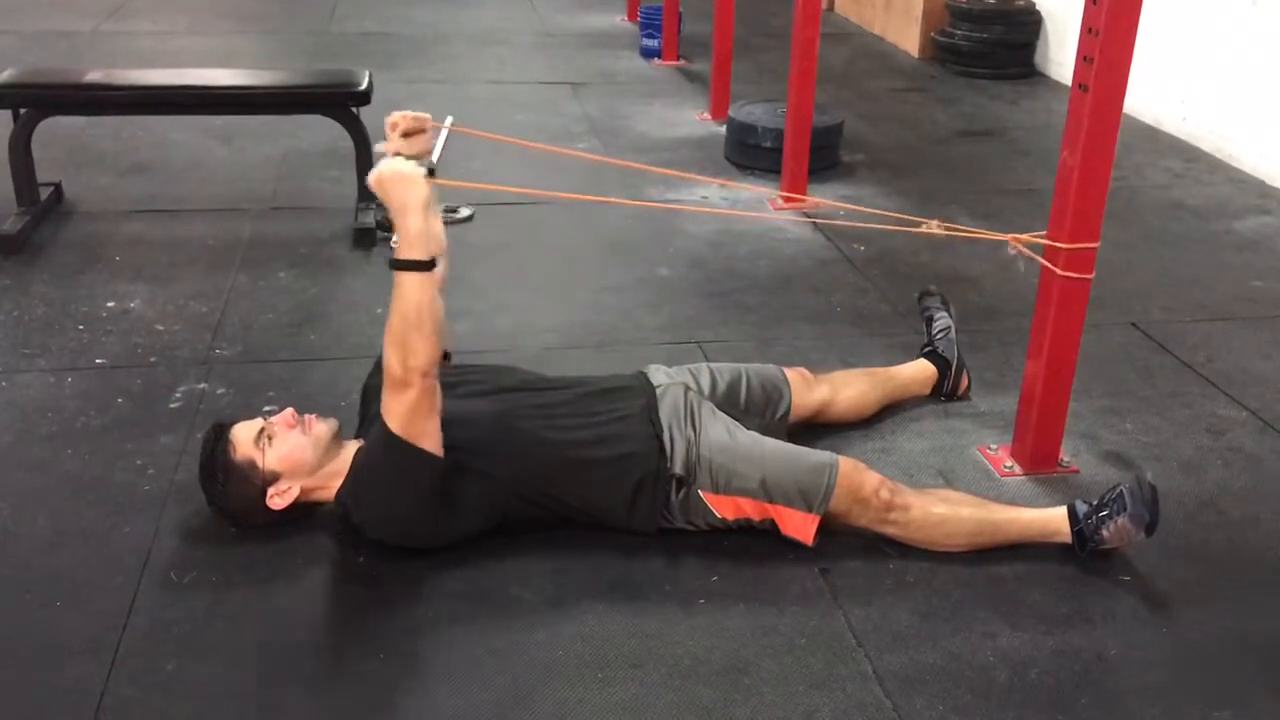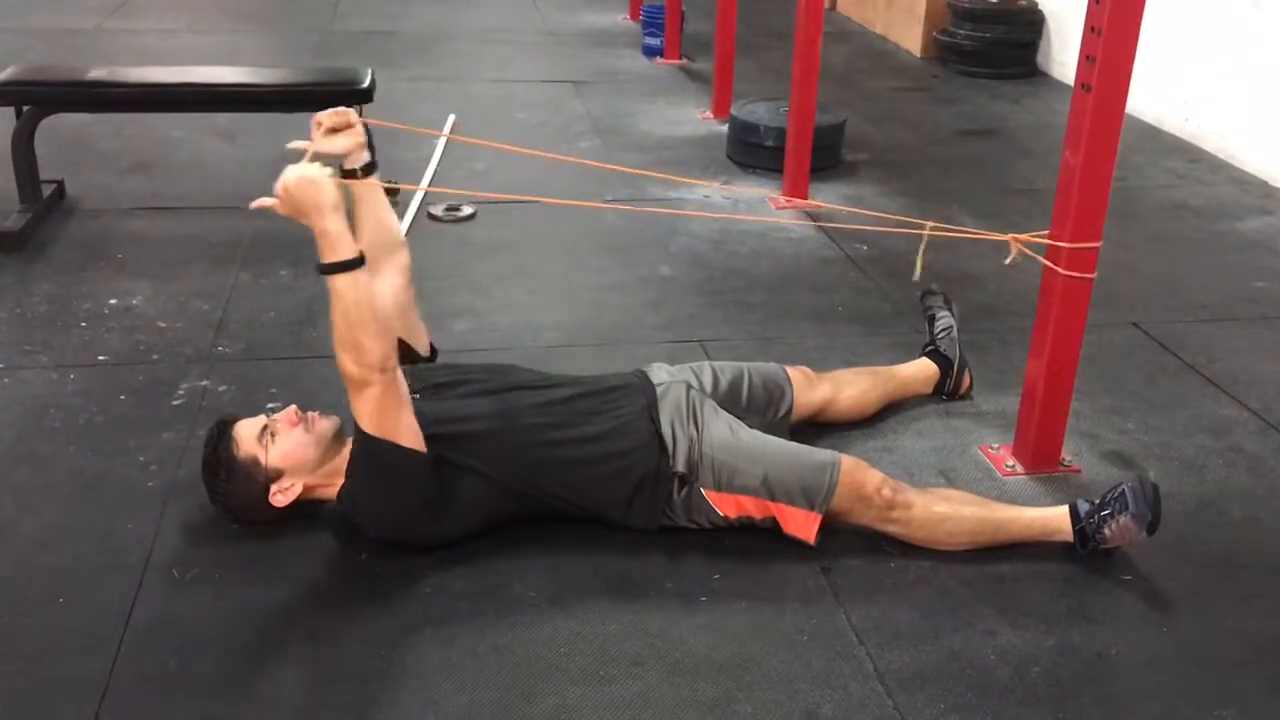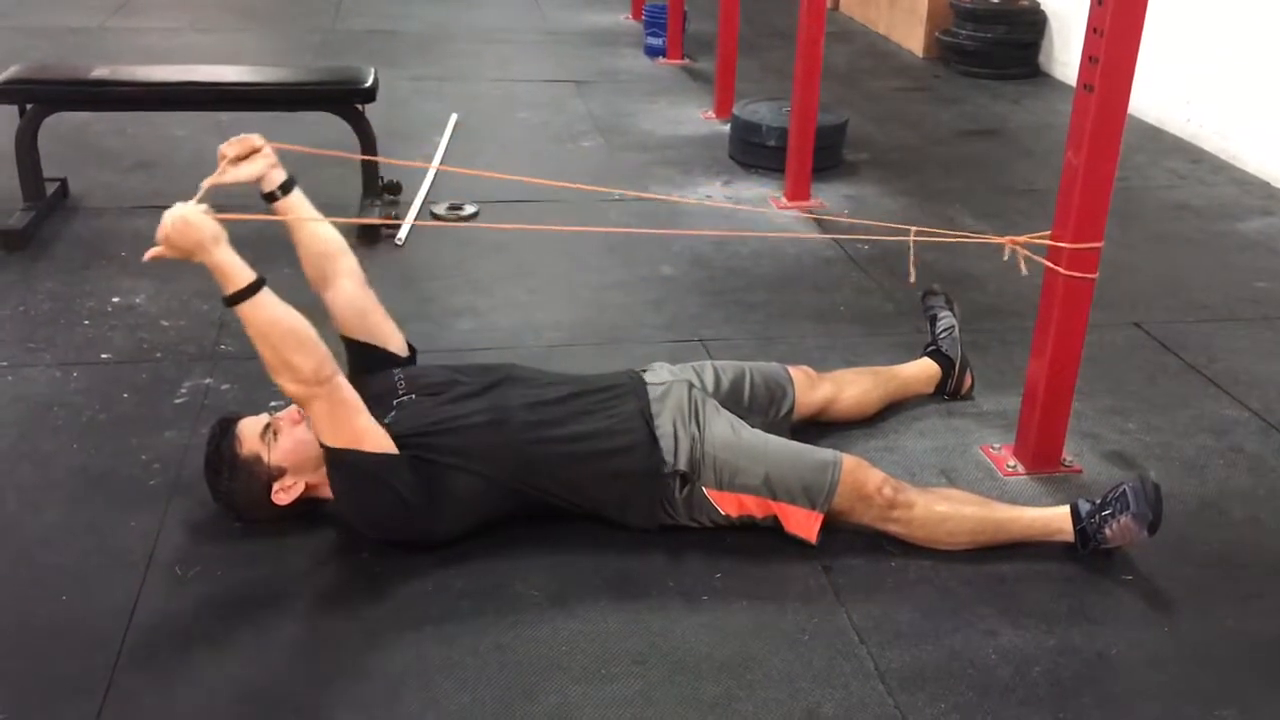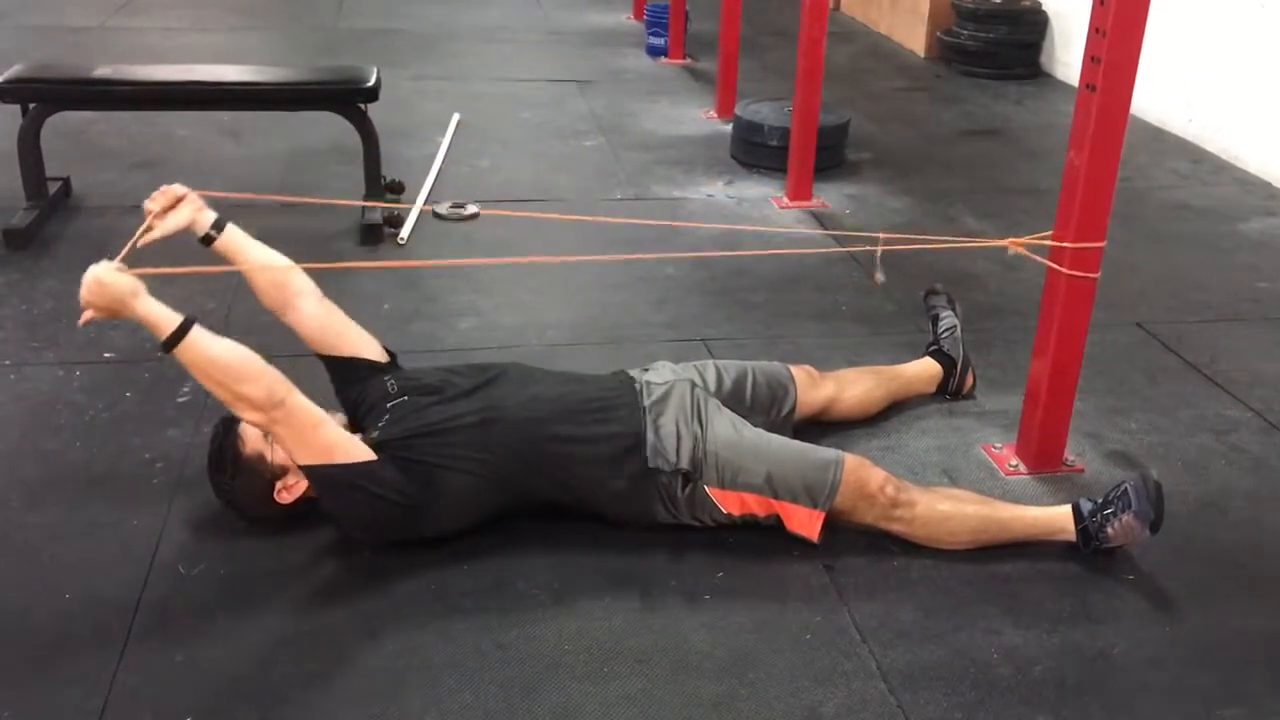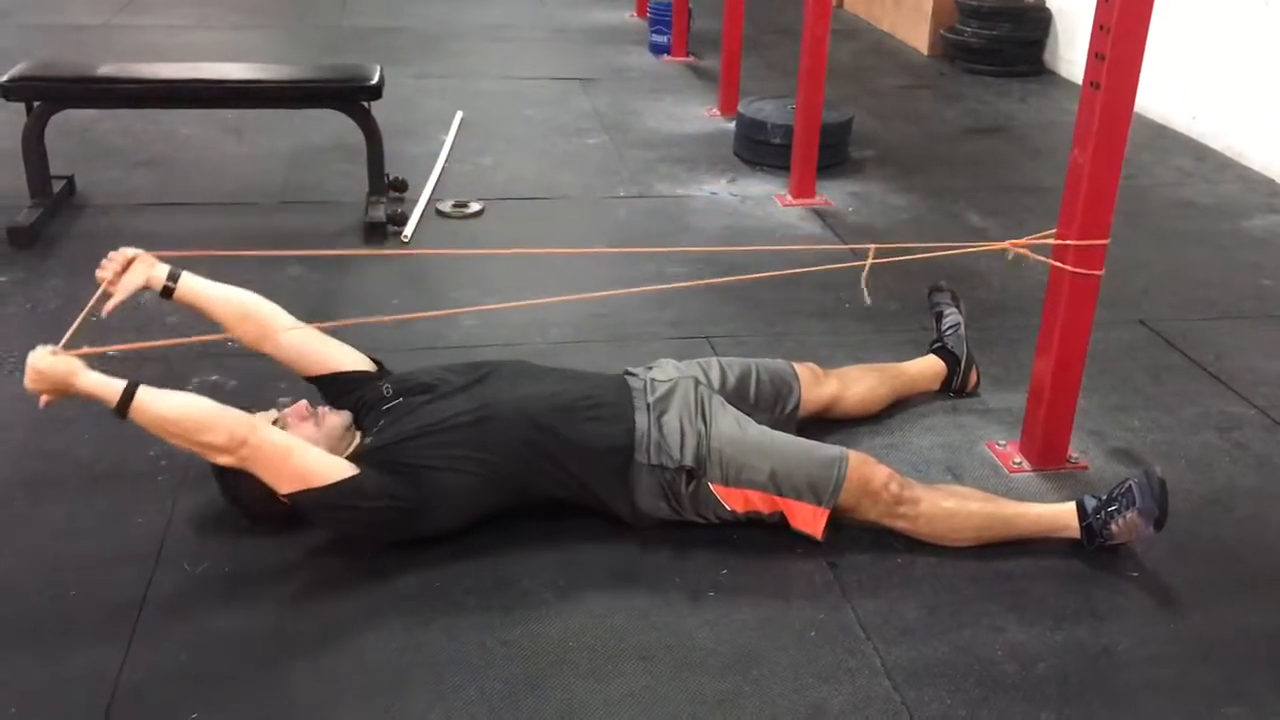
dt=0.3s
person 1, frame 1
left shoulder: (372, 416)
right shoulder: (387, 501)
right elbow: (418, 378)
left wrist: (412, 176)
right wrist: (412, 219)
left hip: (647, 396)
right hip: (666, 470)
left knee: (809, 389)
right knee: (876, 500)
left ankle: (933, 370)
right ankle: (1071, 526)
person 1, frame 2
left shoulder: (385, 413)
right shoulder: (389, 504)
left elbow: (389, 276)
right elbow: (369, 374)
left wrist: (356, 166)
right wrist: (325, 222)
left hip: (651, 393)
right hip: (665, 467)
left knee: (810, 385)
right knee: (876, 497)
left ankle: (937, 369)
right ankle: (1076, 524)
person 1, frame 3
left shoulder: (386, 396)
right shoulder: (383, 502)
left elbow: (344, 286)
right elbow: (315, 380)
left wrist: (277, 185)
right wrist: (220, 258)
left hip: (646, 393)
right hip: (664, 463)
left knee: (812, 386)
right knee: (878, 497)
left ankle: (936, 370)
right ankle: (1074, 525)
person 1, frame 4
left shoulder: (379, 405)
right shoulder: (380, 503)
left elbow: (303, 304)
right elbow: (271, 389)
left wrist: (208, 226)
right wrist: (146, 310)
left hip: (648, 393)
right hip: (659, 463)
left knee: (818, 386)
right knee: (879, 497)
left ankle: (940, 369)
right ankle: (1078, 526)
person 1, frame 5
left shoulder: (378, 405)
right shoulder: (380, 498)
left elbow: (278, 327)
right elbow: (236, 438)
left wrist: (164, 278)
right wrist: (89, 382)
left hip: (644, 392)
right hip: (660, 464)
left knee: (814, 384)
right knee: (880, 493)
left ankle: (941, 369)
right ankle: (1081, 522)
